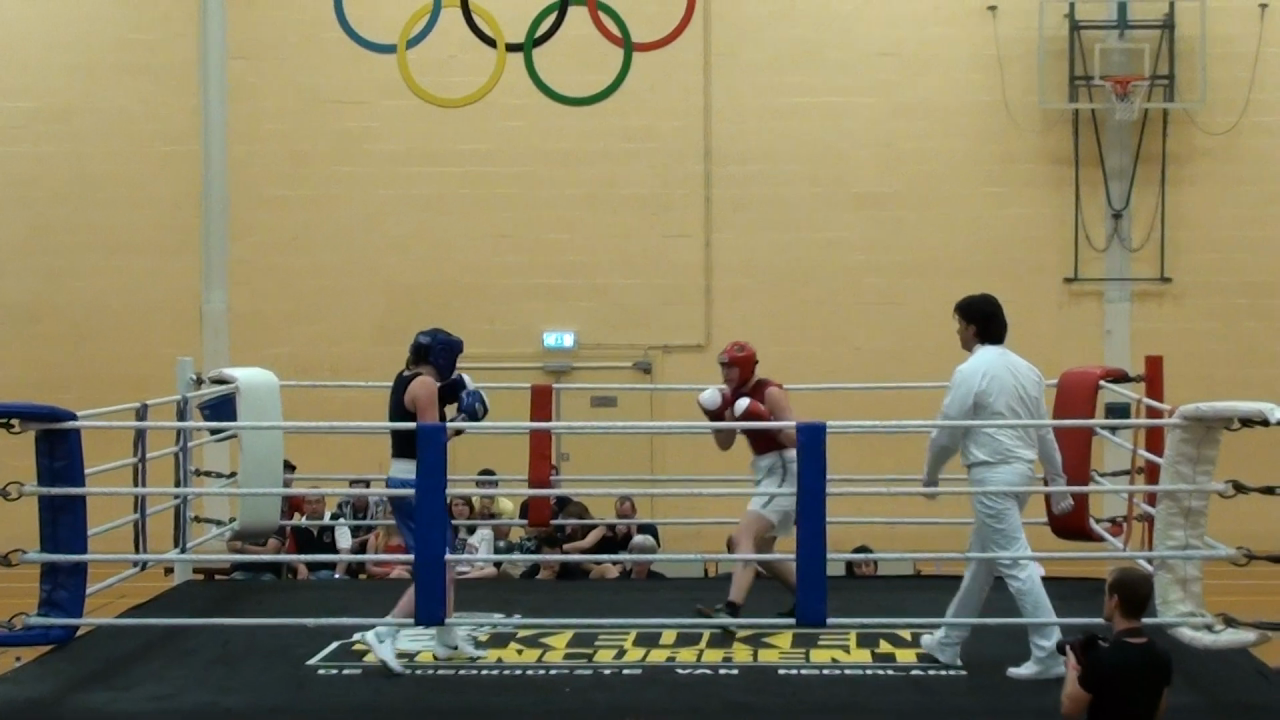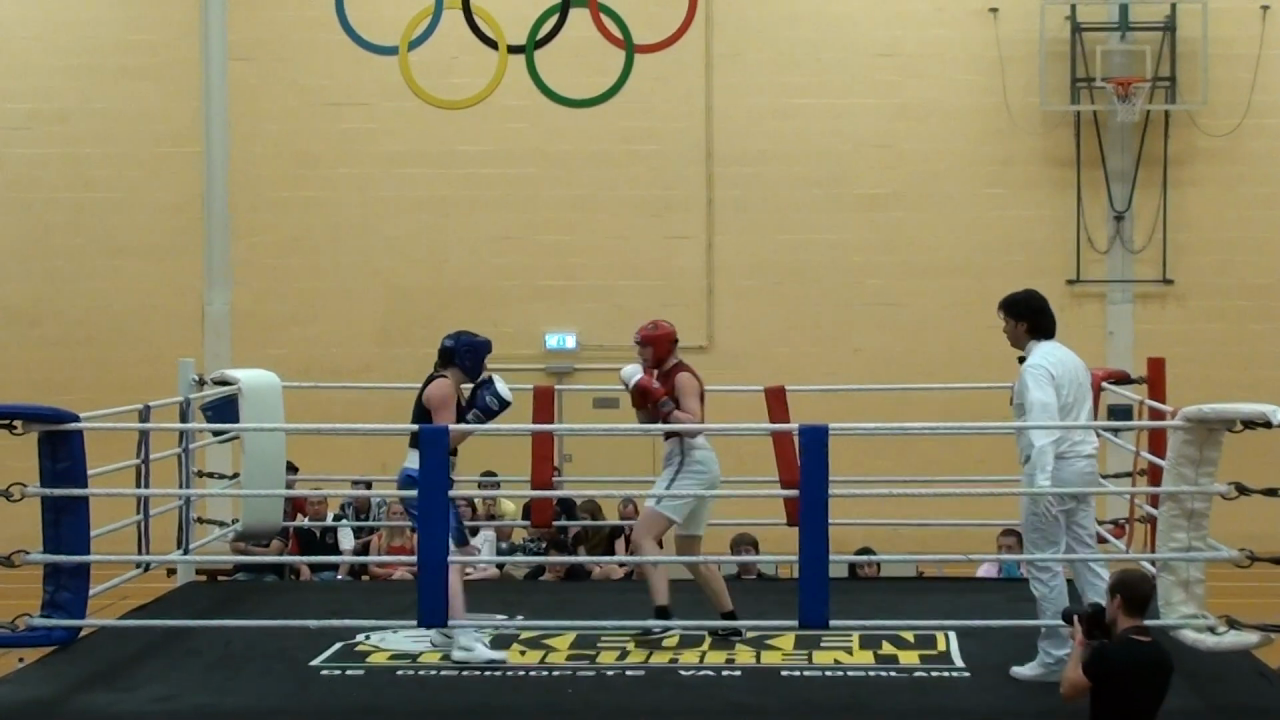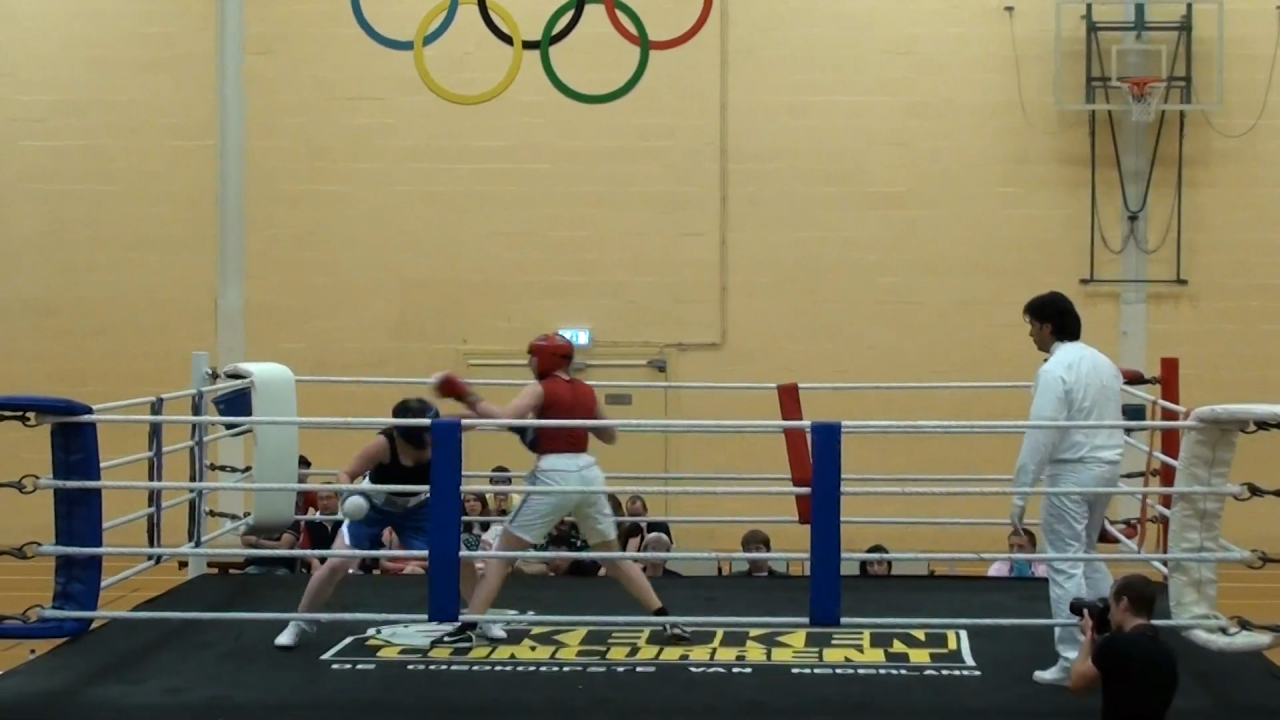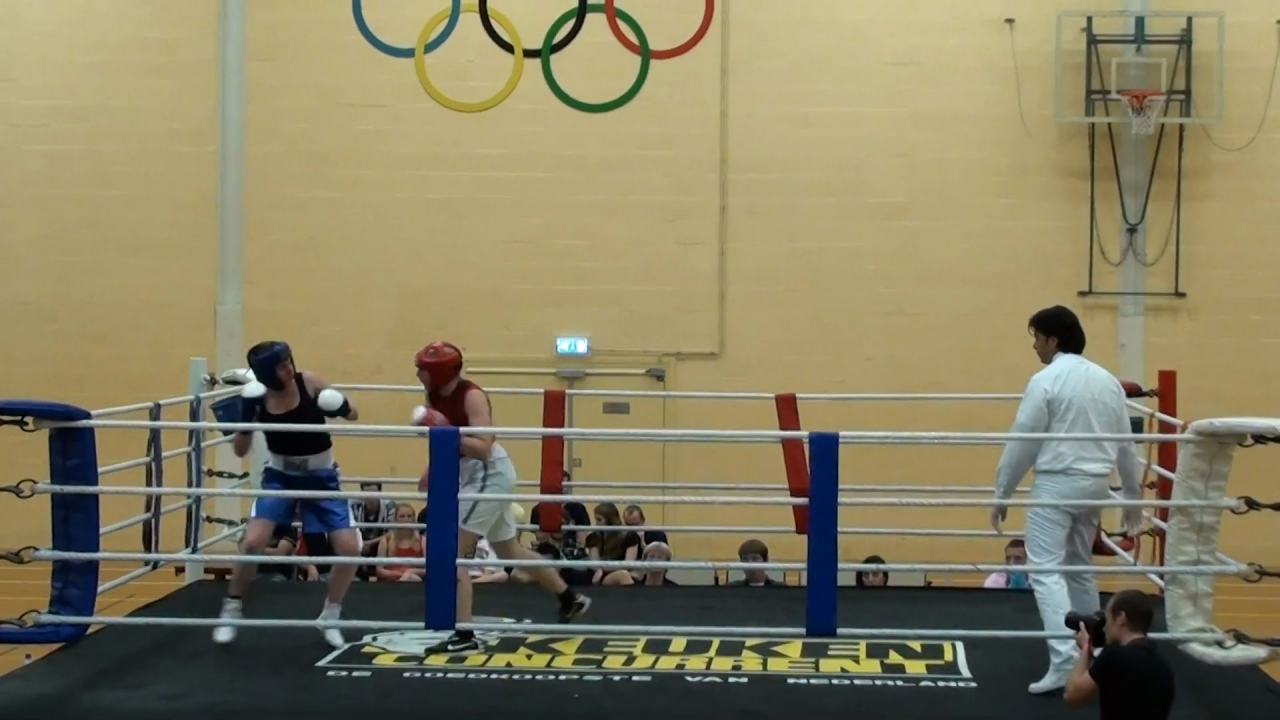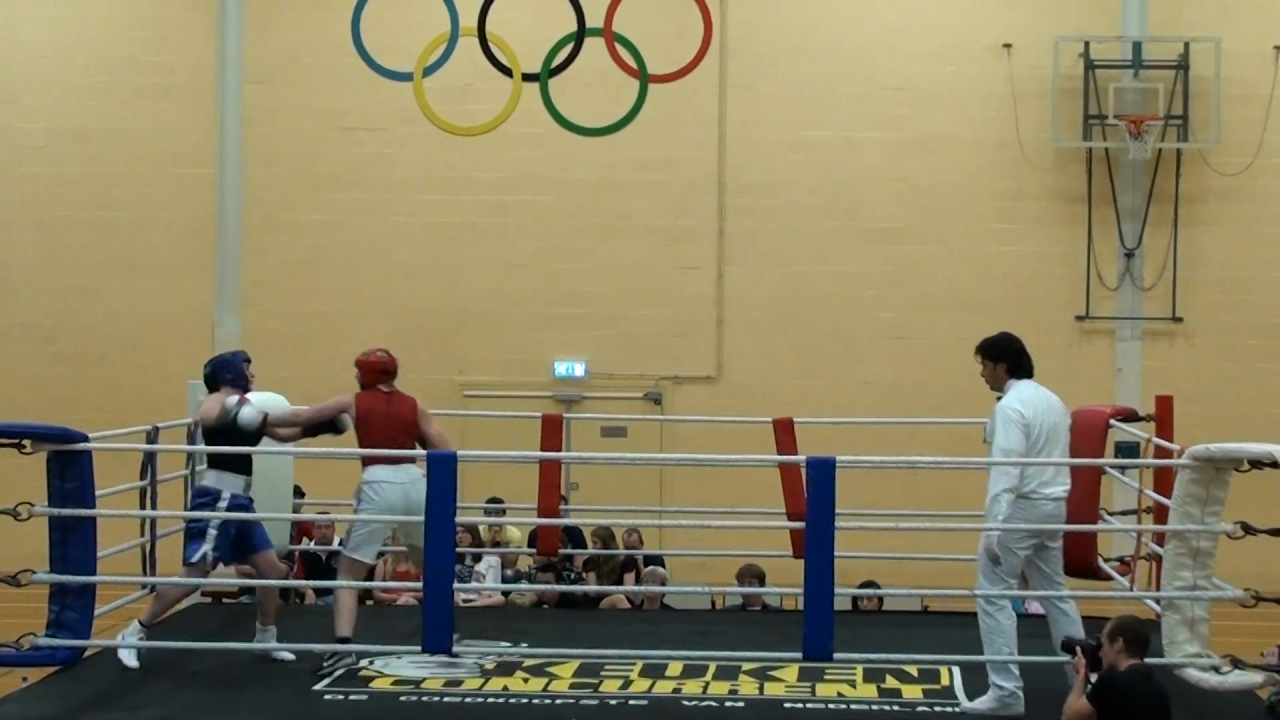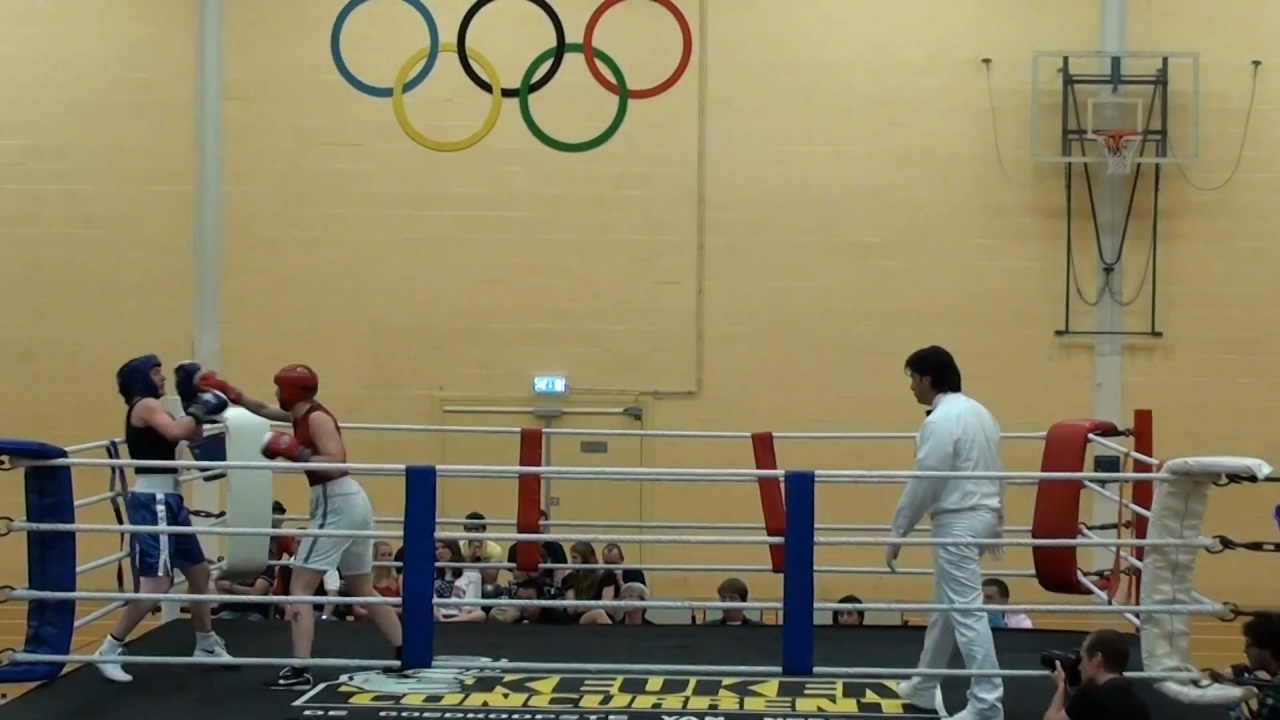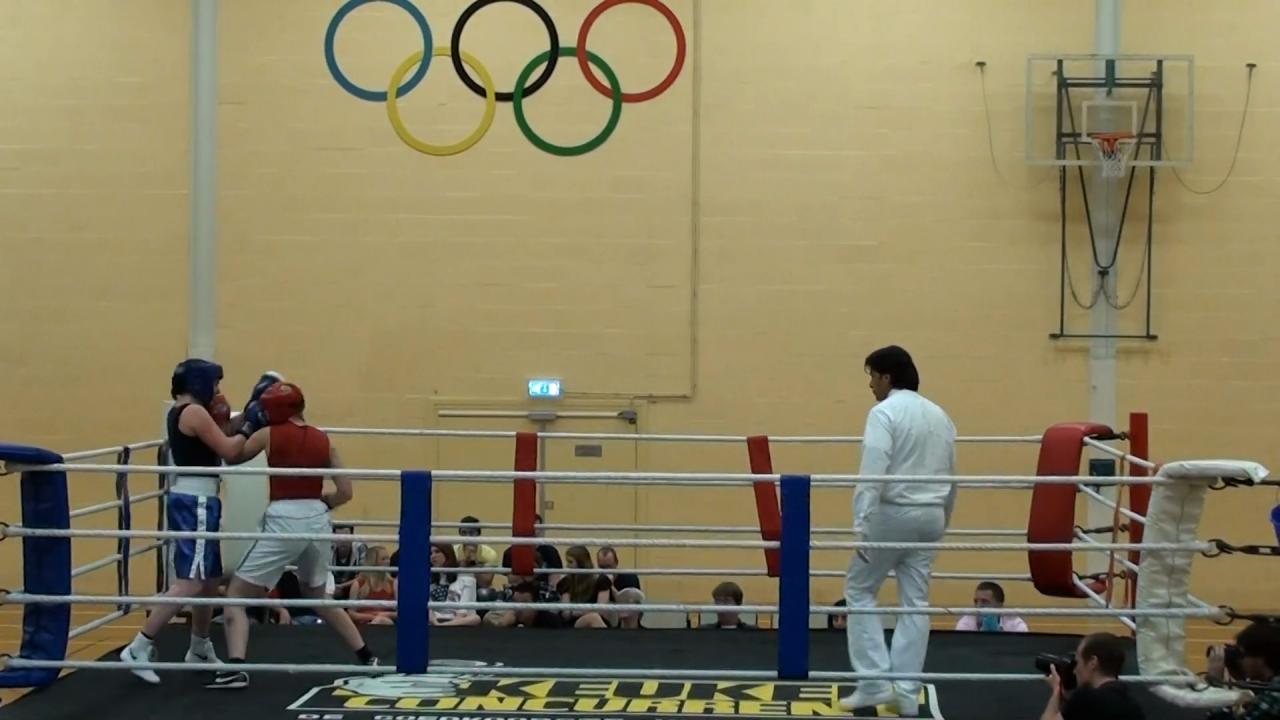
dt=0.5s
person 1, frame 1
left shoulder: (971, 372)
right shoulder: (1028, 371)
left elbow: (948, 431)
right elbow: (1044, 433)
left wrist: (931, 473)
right wrist: (1058, 483)
left hip: (993, 476)
right hip: (1021, 473)
left knee: (1015, 564)
right knee: (983, 557)
left ankle: (1049, 654)
right ankle: (949, 642)
person 1, frame 2
left shoulder: (1037, 365)
right shoulder: (1069, 359)
left elbow: (1043, 428)
left wrist: (1042, 484)
left hip: (1057, 471)
right hip: (1082, 468)
left knee: (1043, 563)
right knee: (1086, 558)
left ankle: (1055, 656)
person 1, frame 3
left shoulder: (1055, 370)
right shoulder: (1104, 364)
left elbow: (1040, 438)
left wrist: (1021, 494)
left hip: (1072, 474)
right hip: (1106, 470)
left knee: (1065, 567)
right knee: (1088, 559)
left ankle: (1074, 662)
person 1, frame 4
left shoulder: (1045, 380)
right shoulder: (1108, 381)
left elbow: (1021, 443)
right elbow: (1125, 444)
left wrist: (1001, 494)
right wrist: (1132, 496)
left hip: (1057, 484)
right hip: (1094, 484)
left knee: (1044, 568)
right knee: (1079, 567)
left ankle: (1064, 659)
person 1, frame 5
left shoulder: (1010, 406)
right shoulder: (1053, 402)
left elbow: (1006, 471)
left wrist: (993, 527)
left hip: (1022, 510)
right hip: (1053, 507)
left knee: (993, 595)
right knee: (1055, 593)
person 1, frame 6
left shoulder: (941, 420)
right shoulder: (981, 413)
left elbow: (922, 486)
right elbow: (996, 474)
left wrist: (896, 534)
right wrist: (996, 521)
left hip: (958, 522)
right hip: (980, 518)
left knee: (966, 613)
right knee: (946, 605)
right ankle: (923, 686)
person 1, frame 7
left shoulder: (884, 412)
right shoulder: (939, 416)
left elbow: (872, 474)
right elbow: (950, 479)
left wrist: (861, 525)
right wrist: (941, 523)
left hip: (893, 513)
right hip: (930, 516)
left knee: (859, 591)
right knee: (915, 603)
left ankle: (874, 682)
right ankle: (906, 693)
person 2, frame 1
left shoulder: (405, 380)
right shoulder: (425, 385)
left wrist: (450, 396)
right wrist: (464, 417)
left hip: (405, 483)
right hip: (417, 486)
left ankle: (448, 640)
right ankle: (384, 634)
person 2, frame 2
left shoulder: (446, 383)
right shoulder: (443, 386)
left elbow: (459, 430)
right elbow: (445, 438)
left wrist: (479, 402)
right wrist: (485, 409)
right hip: (423, 480)
left knee: (461, 552)
right knee: (450, 559)
left ankle: (444, 632)
right ankle: (460, 639)
person 2, frame 3
left shoulder: (431, 434)
right shoulder: (383, 443)
right elbow: (345, 474)
left hip: (414, 507)
right hip: (374, 506)
right knee: (336, 565)
right ankle: (299, 625)
person 2, frame 4
left shoulder: (309, 382)
right shoulder: (255, 397)
left elbow: (352, 417)
right elbow: (241, 450)
left wrist: (341, 407)
right wrist: (243, 422)
left hip: (322, 475)
right hip: (280, 475)
left knee: (349, 547)
right knee: (253, 542)
left ankle: (329, 619)
right ankle: (232, 609)
person 2, frame 5
left shoulder: (245, 406)
right shoulder: (217, 401)
left elbow: (281, 435)
right elbow: (205, 417)
left wrist: (316, 427)
right wrist: (233, 413)
left hip: (238, 501)
right hip: (216, 498)
left knee: (272, 568)
right knee: (193, 576)
left ankle: (266, 638)
right ankle: (134, 633)
person 2, frame 6
left shoulder: (148, 409)
right shoulder: (147, 407)
left elbow: (190, 435)
right elbow: (179, 433)
left wrist: (198, 406)
right wrist: (199, 410)
left hip: (169, 500)
right hip: (151, 502)
left knee: (199, 572)
right knee: (157, 584)
left ankle: (207, 646)
right ankle: (108, 652)
person 2, frame 7
left shoulder: (179, 413)
right shoulder: (195, 412)
left elbow: (213, 447)
right elbow: (230, 452)
left wrist: (224, 418)
right wrist: (250, 424)
left hip: (192, 501)
right hip: (195, 503)
left knee: (210, 582)
right knee: (189, 585)
left ankle: (200, 650)
right ankle: (139, 649)
person 3, frame 1
left shoulder: (771, 393)
right shoulder: (734, 395)
left elbow: (796, 438)
right elbow: (724, 444)
left wrist: (766, 419)
right wrist: (715, 417)
left hip: (785, 474)
right hip: (768, 474)
left knee: (742, 538)
right knee: (762, 550)
left ankle: (730, 611)
person 3, frame 2
left shoulder: (682, 377)
right shoulder: (664, 374)
left elbow: (692, 425)
right elbow: (645, 421)
left wrist: (661, 401)
right wrist: (639, 394)
left hip: (689, 464)
right hip: (699, 466)
left knee: (642, 537)
right knee: (689, 554)
left ankle: (663, 617)
right ankle: (730, 622)
person 3, frame 3
left shoulder: (539, 389)
right shoulder: (586, 392)
left elbow: (503, 415)
right elbow: (610, 437)
left wrist: (467, 396)
left hip: (554, 479)
right hip: (588, 476)
left knee: (502, 554)
right knee: (614, 559)
left ankle: (467, 629)
right ankle: (667, 621)
person 3, frame 4
left shoulder: (471, 394)
right shoulder: (440, 394)
left elbow: (482, 447)
left wrist: (445, 428)
left hip: (488, 475)
right hip: (472, 475)
left knee: (452, 551)
right knee: (512, 551)
left ankle: (464, 635)
right ankle: (569, 597)
person 3, frame 5
left shoulder: (355, 401)
right shoulder: (414, 405)
left elbow: (302, 418)
right elbow: (443, 450)
left wrist: (263, 419)
left hip: (378, 490)
right hip: (417, 486)
left knee: (348, 577)
left ankle: (343, 647)
person 3, frame 6
left shoulder: (317, 418)
right shoulder: (302, 416)
left elbow: (334, 464)
right elbow: (272, 411)
left wrist: (296, 452)
right wrist: (234, 395)
left hip: (336, 505)
right hip: (355, 503)
left knee: (299, 591)
right knee: (361, 590)
left ankle: (299, 670)
right ankle: (406, 655)
person 3, frame 7
left shoulder: (269, 434)
right shoulder: (323, 440)
left elbow: (234, 456)
right elbow: (345, 492)
left hip: (283, 524)
right hip: (318, 523)
left knee: (236, 597)
right knee: (319, 598)
left ankle: (236, 669)
right ankle: (366, 658)
